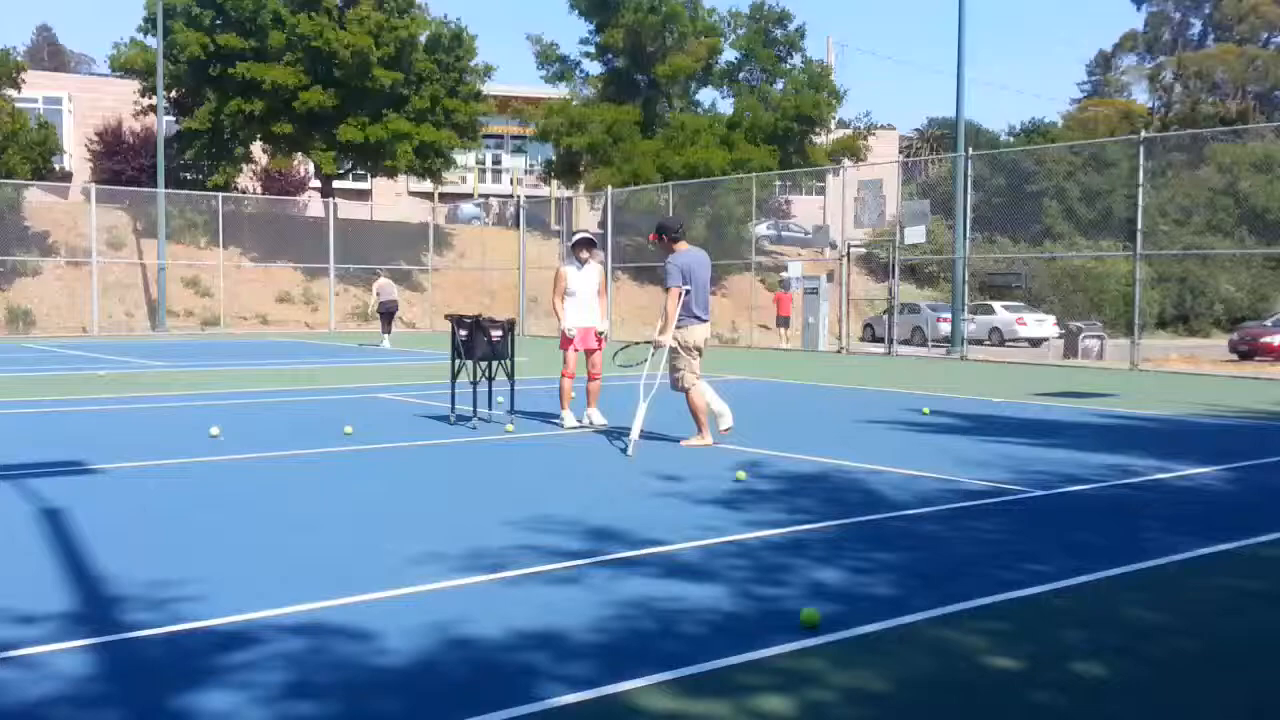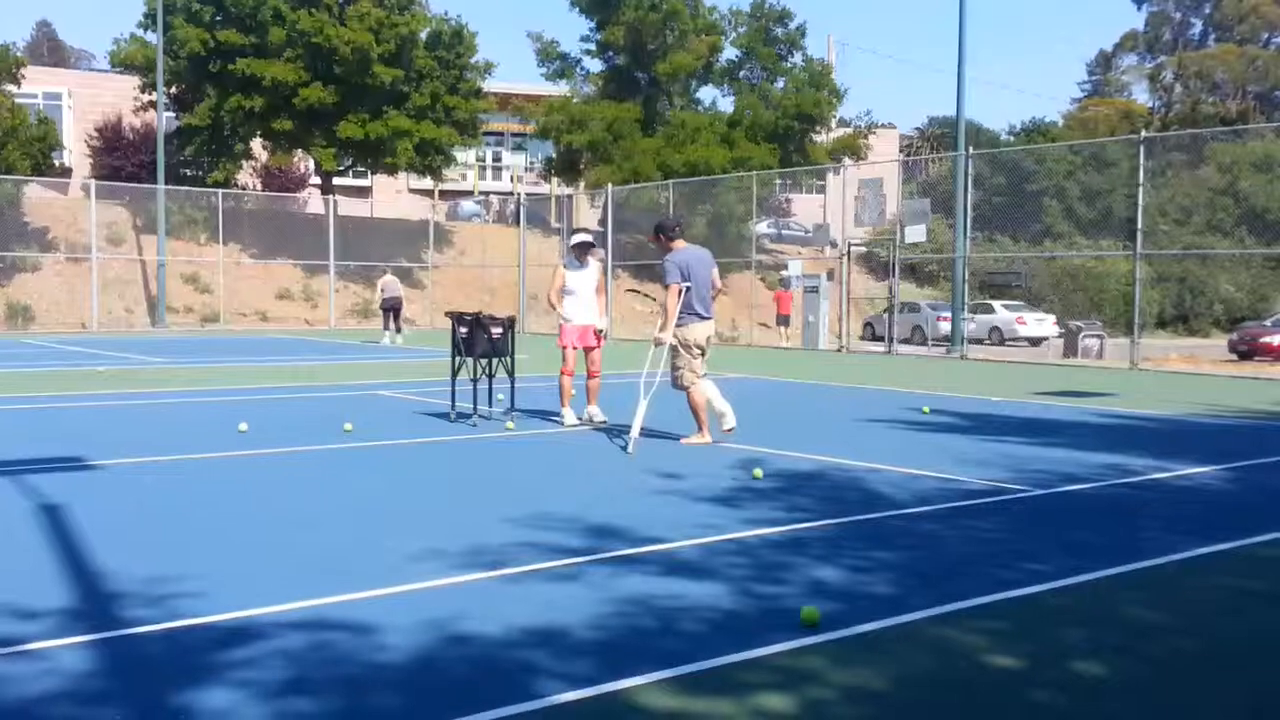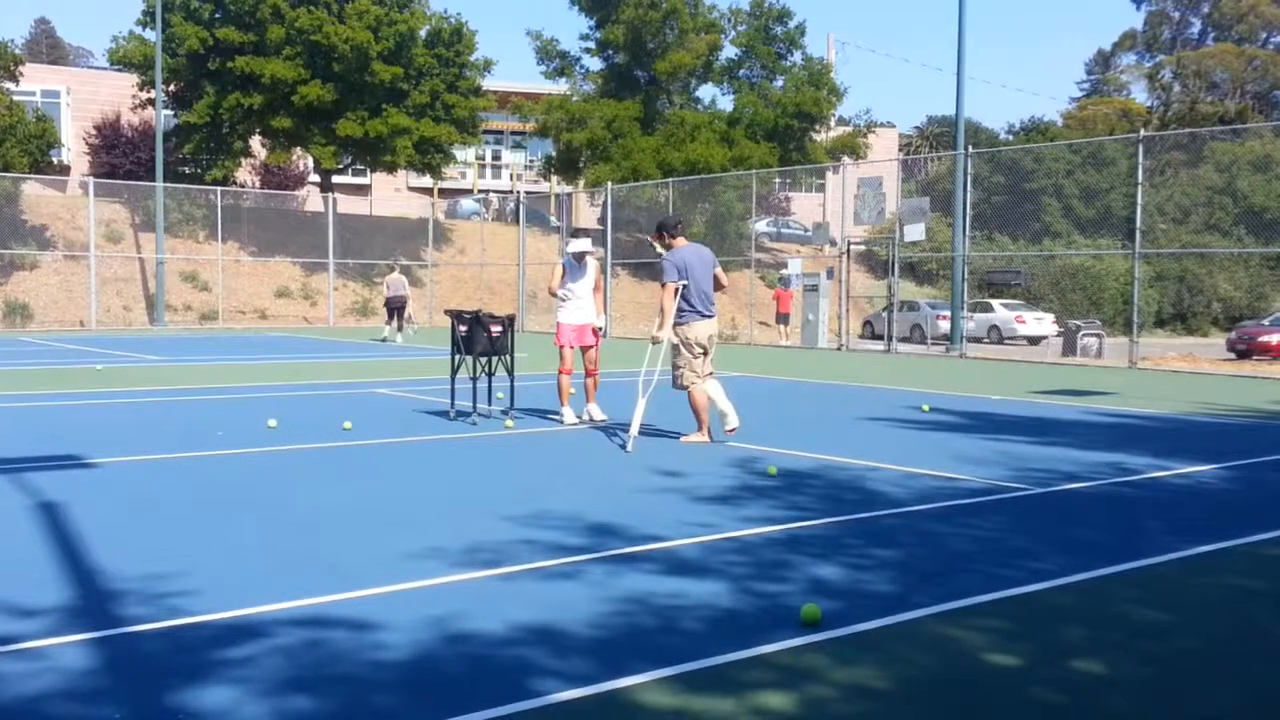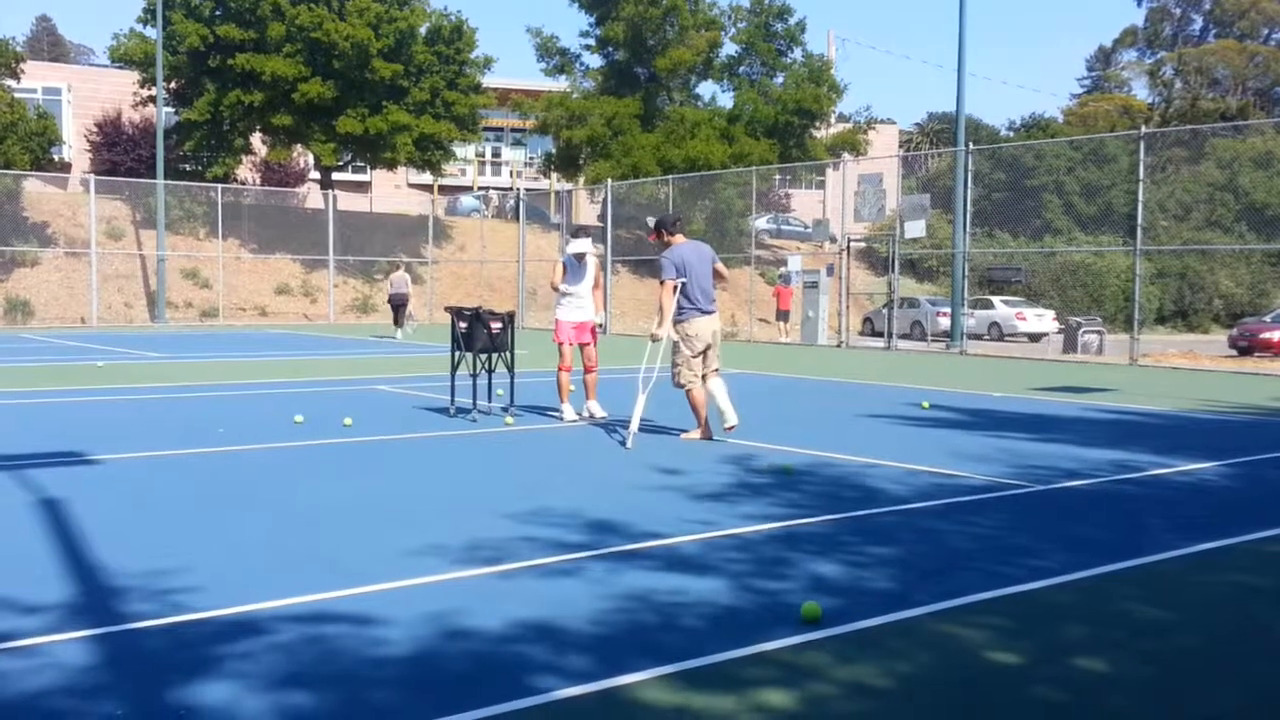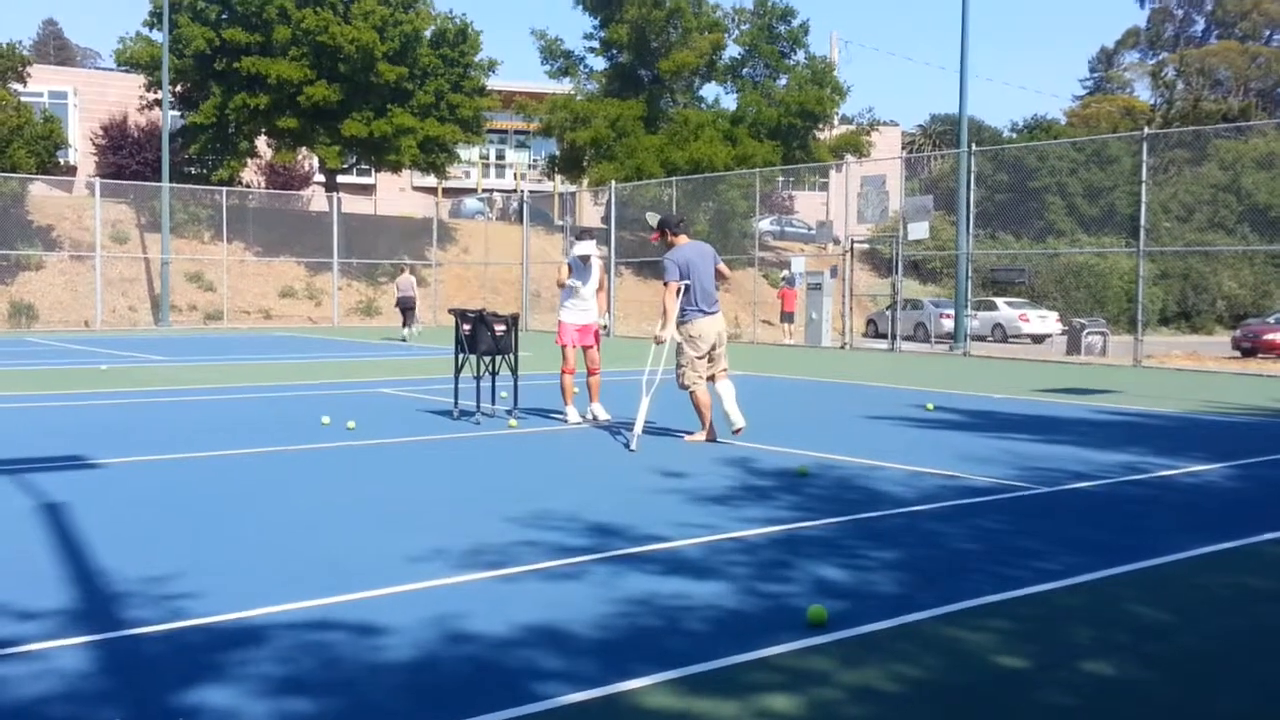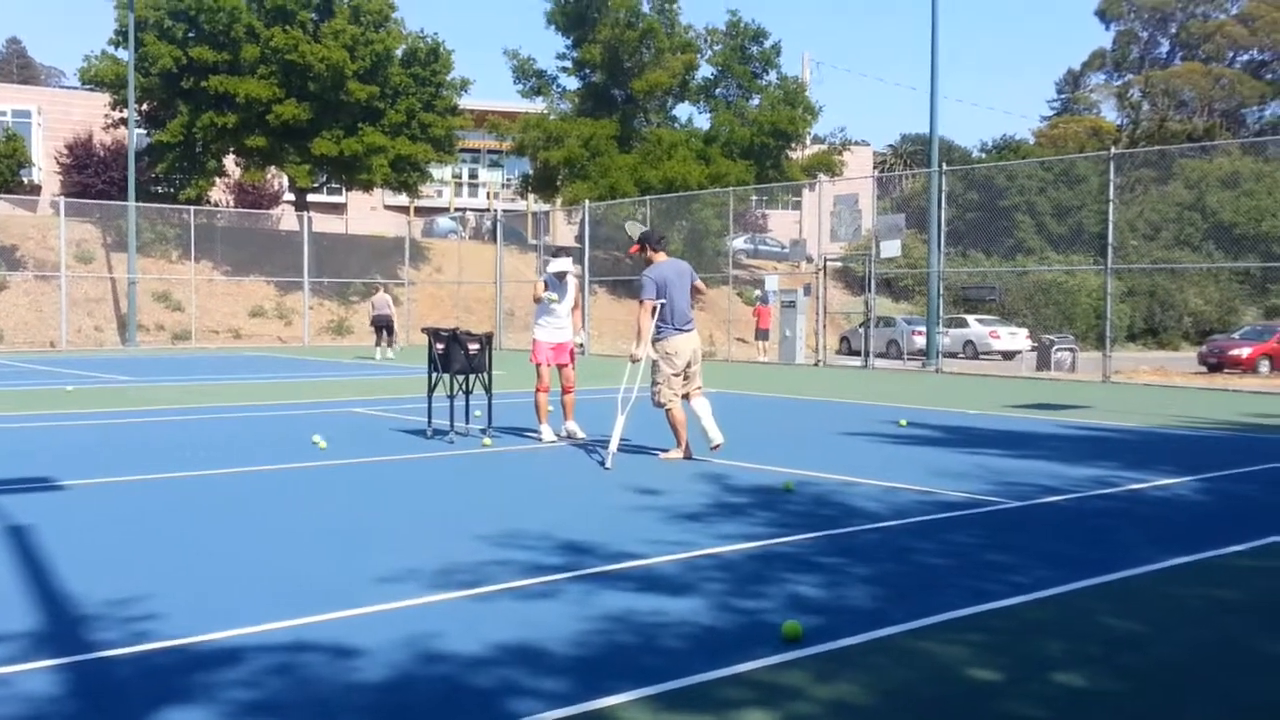
dt=0.3s
person 1, frame 1
left shoulder: (673, 262)
right shoulder: (702, 255)
left elbow: (673, 299)
left wrist: (666, 332)
left hip: (685, 329)
right hip: (703, 325)
left knee: (689, 384)
right knee: (693, 379)
left ankle: (704, 435)
right ankle: (721, 411)
person 1, frame 2
left shoulder: (672, 260)
right shoulder: (705, 253)
left elbow: (672, 296)
right elbow: (717, 287)
left wrist: (666, 330)
left hip: (687, 327)
right hip: (706, 323)
left knee: (690, 382)
right knee: (698, 376)
left ankle: (703, 433)
right ankle: (724, 412)
person 1, frame 3
left shoulder: (670, 258)
right shoulder: (705, 251)
left elbow: (668, 295)
right elbow: (723, 283)
left wrist: (664, 328)
left hip: (689, 326)
right hip: (710, 322)
left knee: (691, 382)
right knee: (705, 375)
left ankle: (703, 432)
right ankle: (727, 414)
person 1, frame 4
left shoulder: (668, 256)
right shoulder: (704, 248)
left elbow: (667, 292)
right elbow: (724, 275)
left wrist: (663, 325)
left hip: (690, 324)
right hip: (712, 319)
left knee: (690, 380)
right knee: (710, 372)
left ankle: (703, 429)
right ankle: (727, 411)
person 1, frame 5
left shoulder: (671, 257)
right shoulder: (706, 248)
left elbow: (670, 294)
right elbow: (726, 274)
left wrist: (667, 328)
left hip: (694, 325)
right hip: (716, 319)
left knee: (695, 381)
right knee: (719, 372)
left ankle: (707, 431)
right ankle: (734, 415)
person 1, frame 6
left shoulder: (649, 275)
right shoulder: (683, 266)
left elbow: (646, 312)
right elbow: (702, 290)
left wrist: (640, 346)
left hip: (669, 342)
right hip: (691, 337)
left knee: (670, 399)
right knee: (694, 390)
left ankle: (682, 448)
right ankle: (712, 431)
person 2, frame 1
left shoulder: (598, 269)
right shoulder: (564, 271)
right elbow: (556, 299)
left wrist: (604, 321)
right wrist: (563, 323)
left hip: (593, 326)
right hip: (573, 327)
left knee: (595, 371)
right knee: (569, 370)
left ankle: (591, 412)
right ankle: (566, 414)
person 2, frame 2
left shoulder: (597, 266)
right shoulder: (563, 268)
right elbow: (552, 294)
left wrist: (603, 318)
right wrist: (560, 311)
left hip: (592, 324)
right hip: (570, 324)
left knee: (595, 368)
right knee: (568, 368)
left ankle: (592, 409)
right ankle: (566, 411)
person 2, frame 3
left shoulder: (594, 265)
right shoulder: (562, 266)
right elbow: (551, 287)
left wrist: (600, 316)
right wrist: (558, 293)
left hip: (589, 322)
right hip: (567, 321)
left knee: (592, 366)
right knee: (566, 366)
left ankle: (591, 407)
right ankle: (565, 409)
person 2, frame 4
left shoulder: (594, 263)
right shoulder: (563, 264)
right elbow: (554, 282)
left wrist: (599, 313)
right wrist: (560, 288)
left hip: (587, 319)
right hip: (566, 318)
left knee: (591, 363)
right knee: (565, 364)
left ankle: (591, 404)
right ankle: (565, 406)
person 2, frame 5
left shoulder: (598, 265)
right shoulder: (568, 265)
right elbow: (560, 281)
left wrist: (603, 315)
right wrist: (566, 283)
left hip: (591, 321)
right hip: (569, 320)
left knee: (594, 365)
right knee: (569, 366)
left ankle: (594, 407)
right ankle: (569, 409)
person 2, frame 6
left shoulder: (574, 283)
right shoulder: (543, 282)
right elbow: (536, 297)
left wrist: (578, 332)
right wrist: (543, 296)
left hip: (565, 339)
right hip: (544, 338)
left knee: (569, 384)
right knee: (543, 384)
left ankle: (569, 425)
right ankle: (544, 427)
